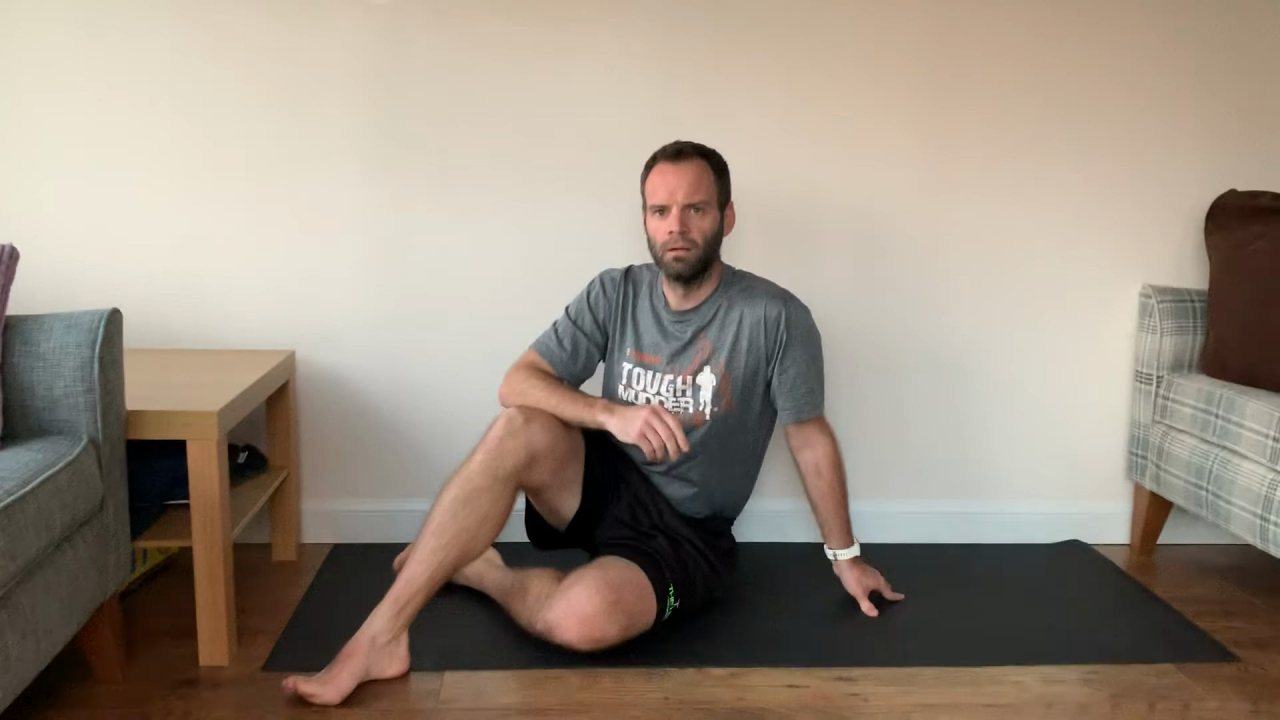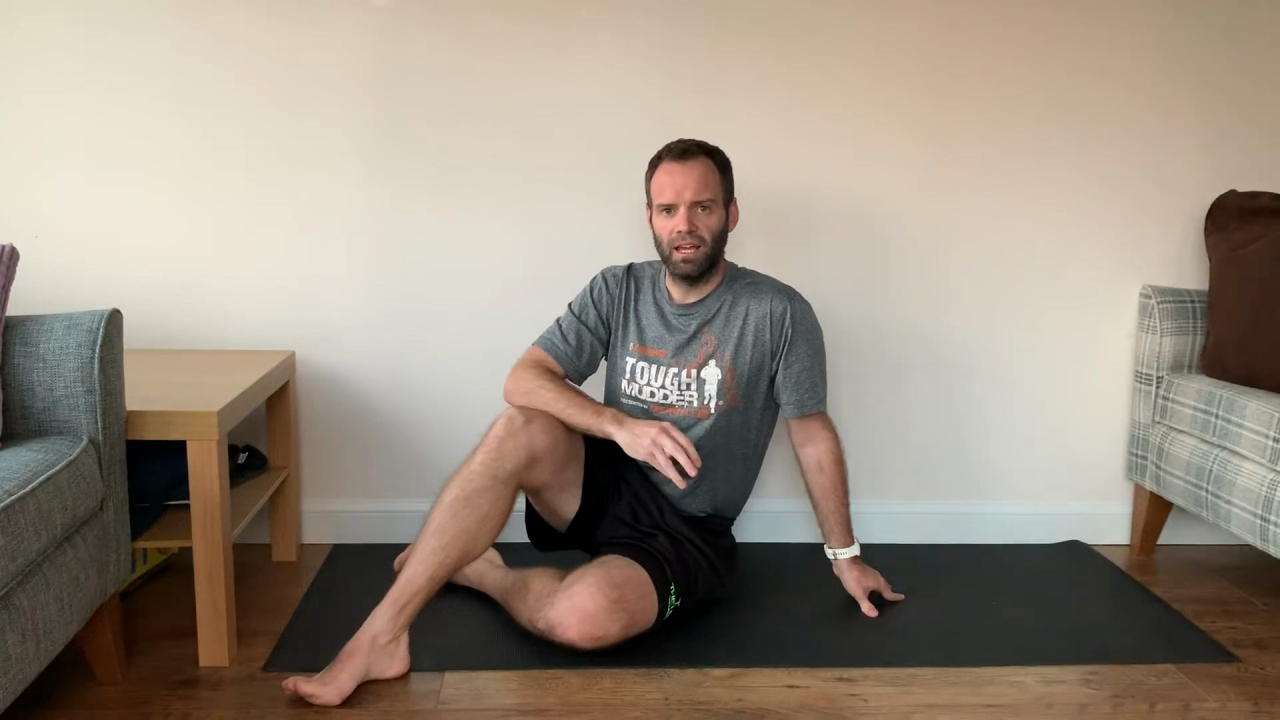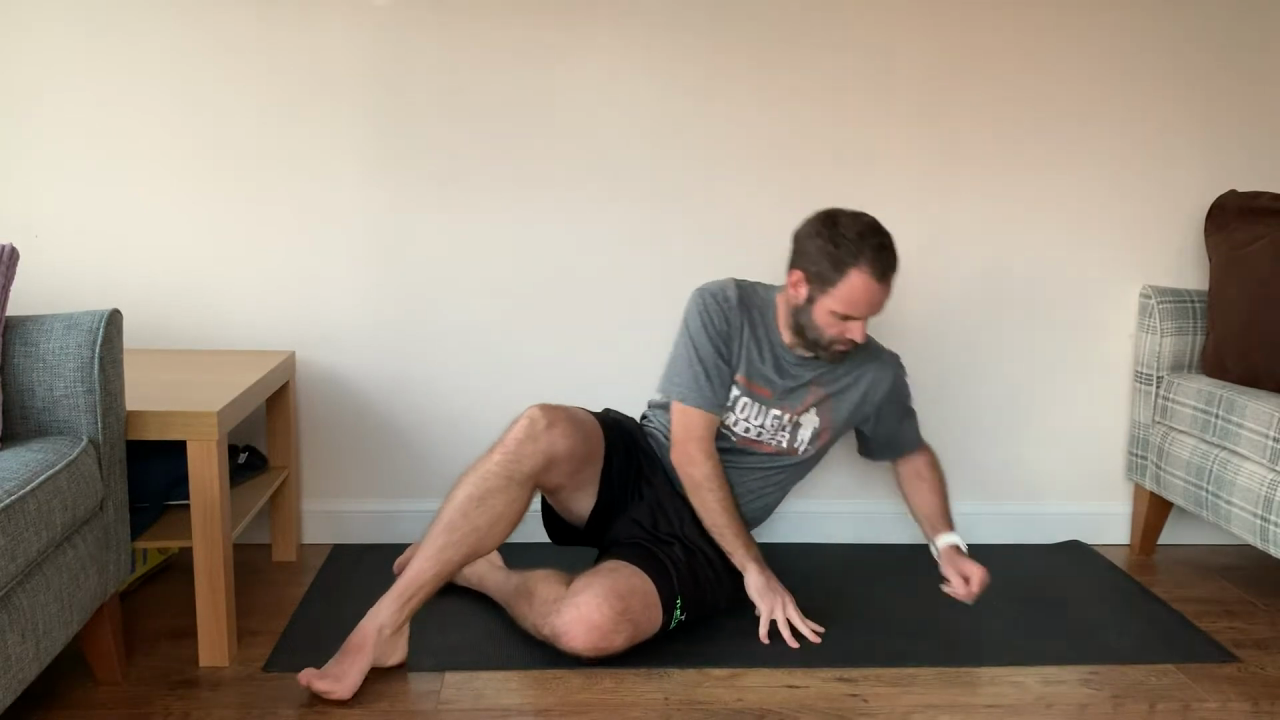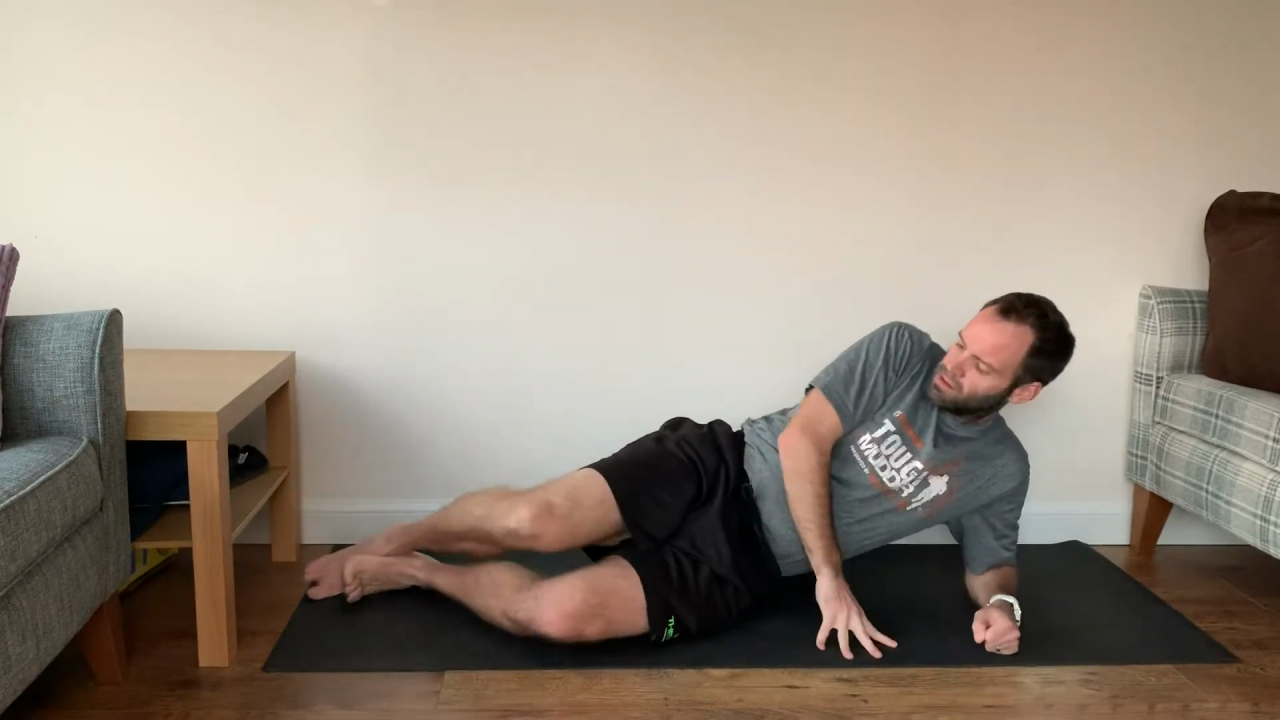
dt=1s
person 1, frame 1
left shoulder: (775, 318)
right shoulder: (613, 294)
left elbow: (810, 437)
right elbow: (518, 383)
left wrist: (845, 556)
right wrist: (610, 414)
left hip: (684, 532)
right hip: (605, 484)
left knee: (579, 620)
right knee: (519, 428)
left ankle: (476, 569)
right ankle: (380, 636)
person 1, frame 2
left shoulder: (777, 313)
right shoulder: (616, 291)
left elbow: (812, 433)
right elbow: (524, 380)
left wrist: (844, 555)
right wrist: (619, 425)
left hip: (686, 532)
right hip: (606, 483)
left knee: (581, 618)
right knee: (518, 430)
left ankle: (480, 571)
right ankle: (380, 636)
person 1, frame 3
left shoulder: (875, 378)
right shoulder: (721, 307)
left elbow: (912, 453)
right elbow: (690, 447)
left wrist: (948, 543)
right wrist: (755, 570)
left hip: (694, 540)
right hip: (636, 466)
left knee: (586, 627)
right knee: (543, 429)
left ankle: (481, 572)
right ankle: (385, 622)
person 1, frame 4
left shoulder: (1002, 470)
right shoulder: (900, 348)
left elbow: (990, 562)
right elbow: (802, 441)
left wrist: (999, 603)
right wrist: (831, 580)
left hip: (741, 563)
right hip: (715, 470)
left knee: (558, 613)
right knee: (532, 519)
left ankle: (414, 571)
right ankle: (391, 540)
